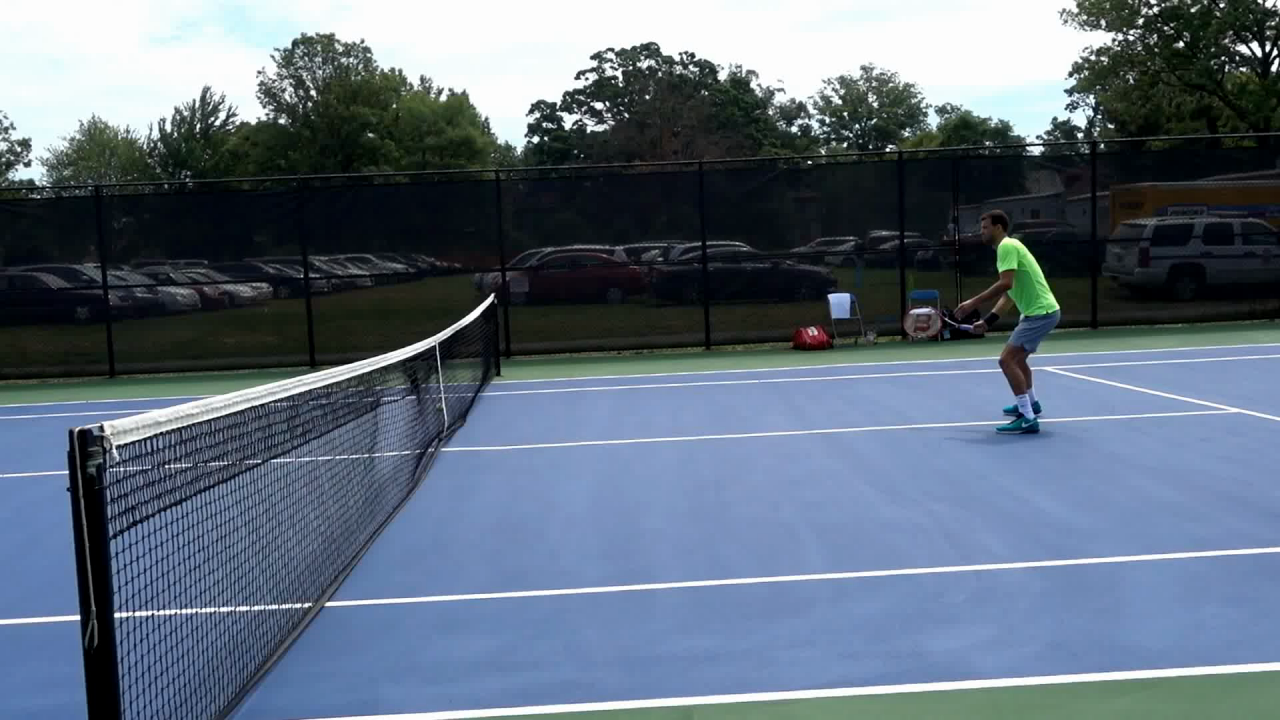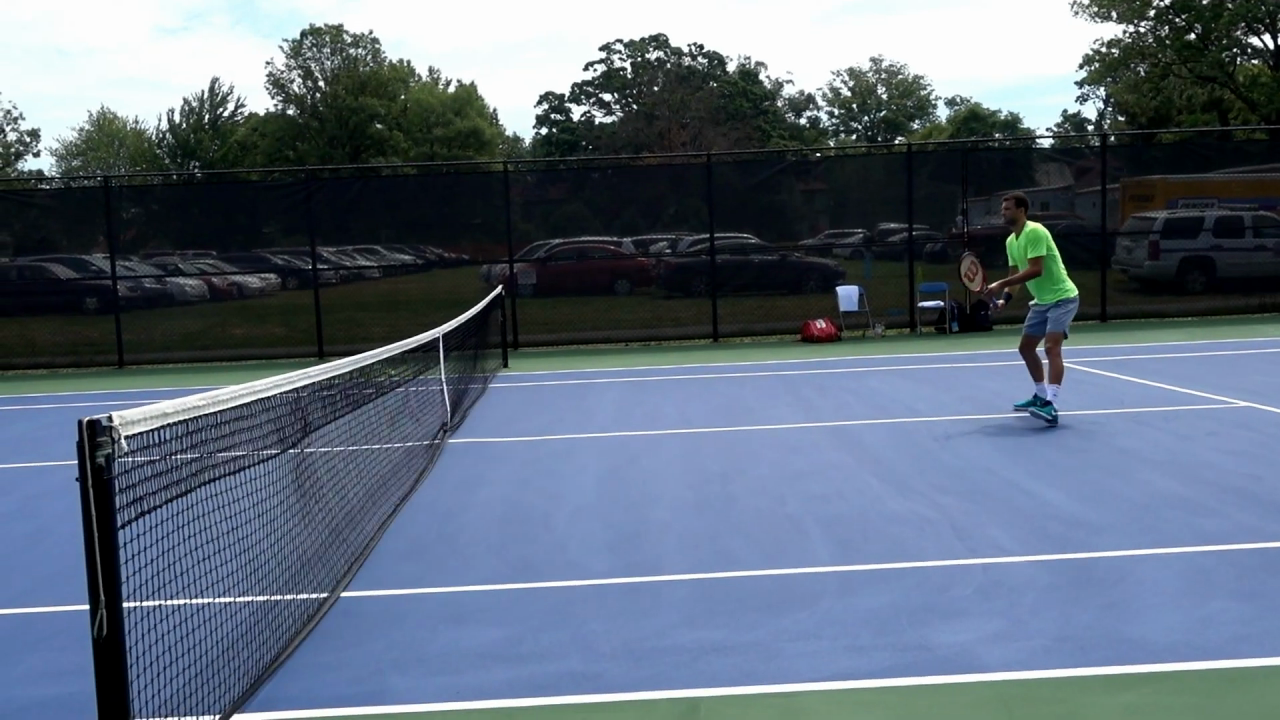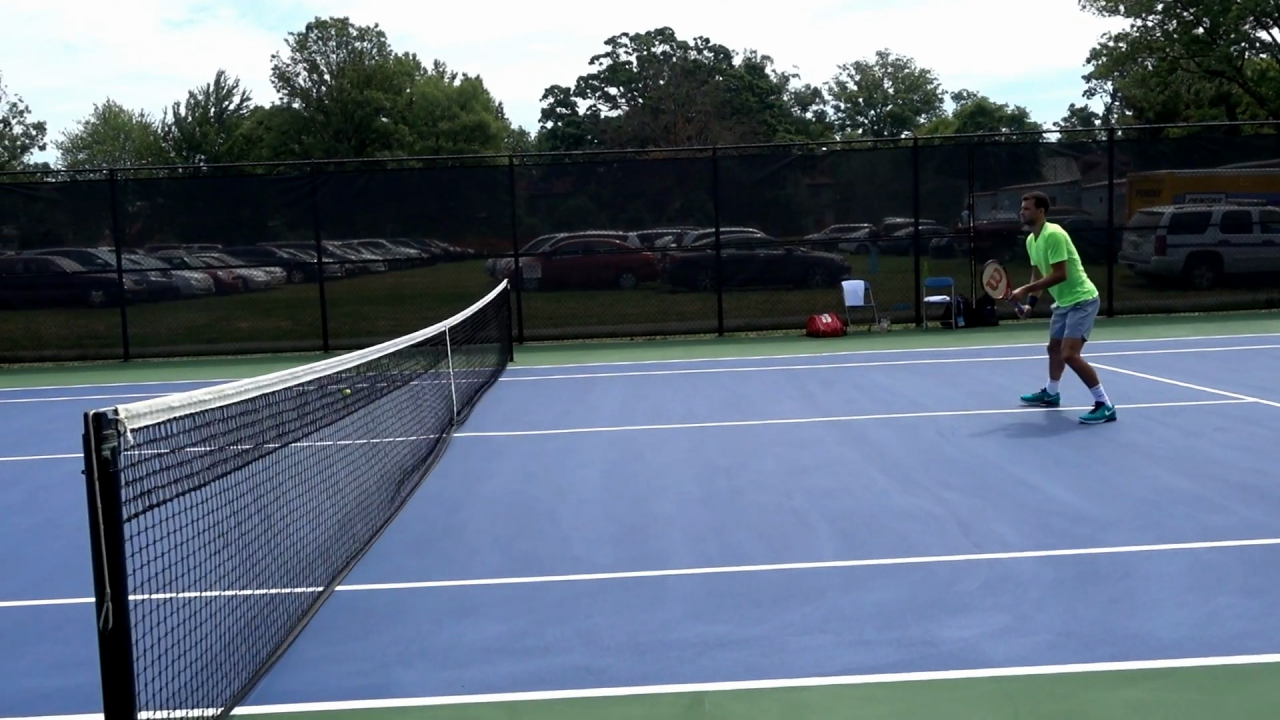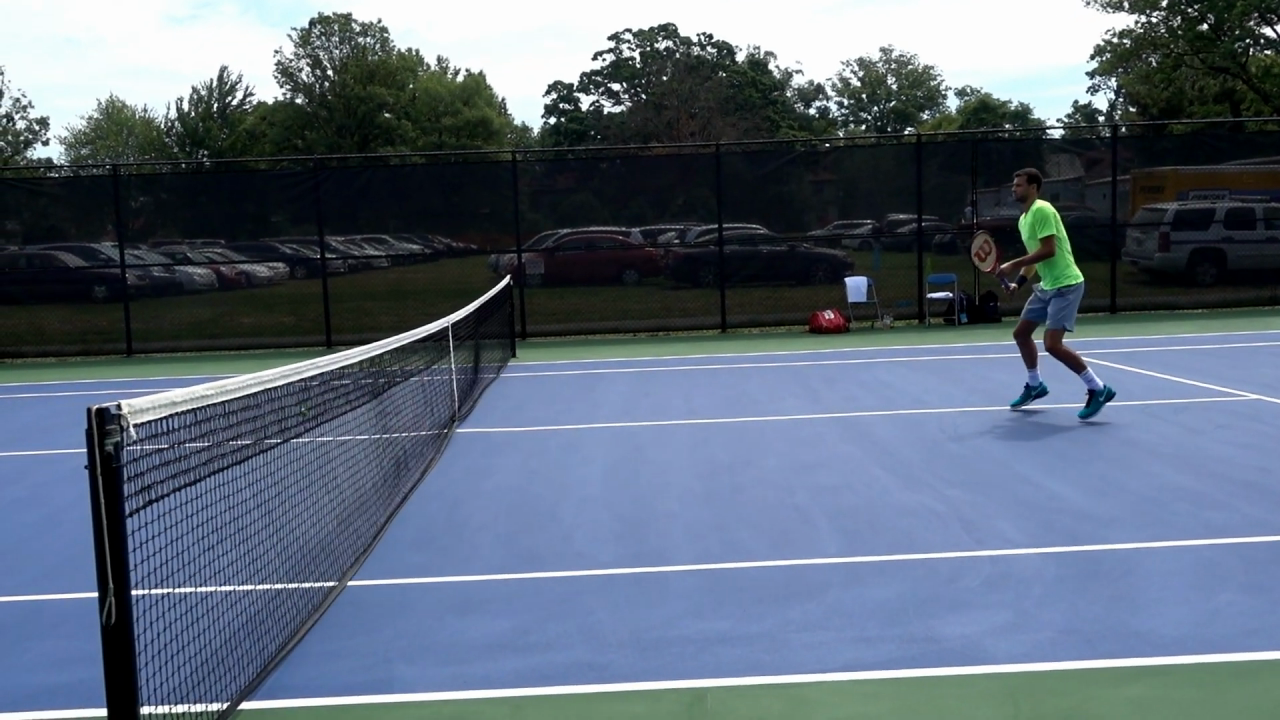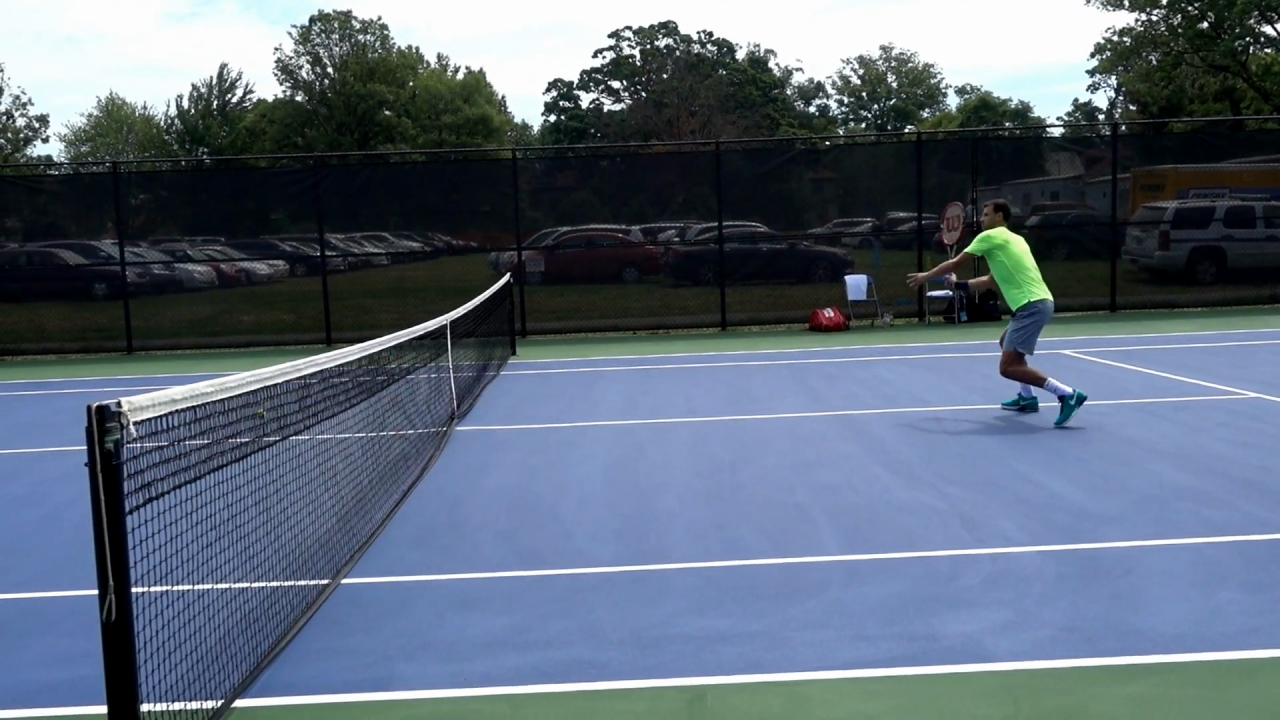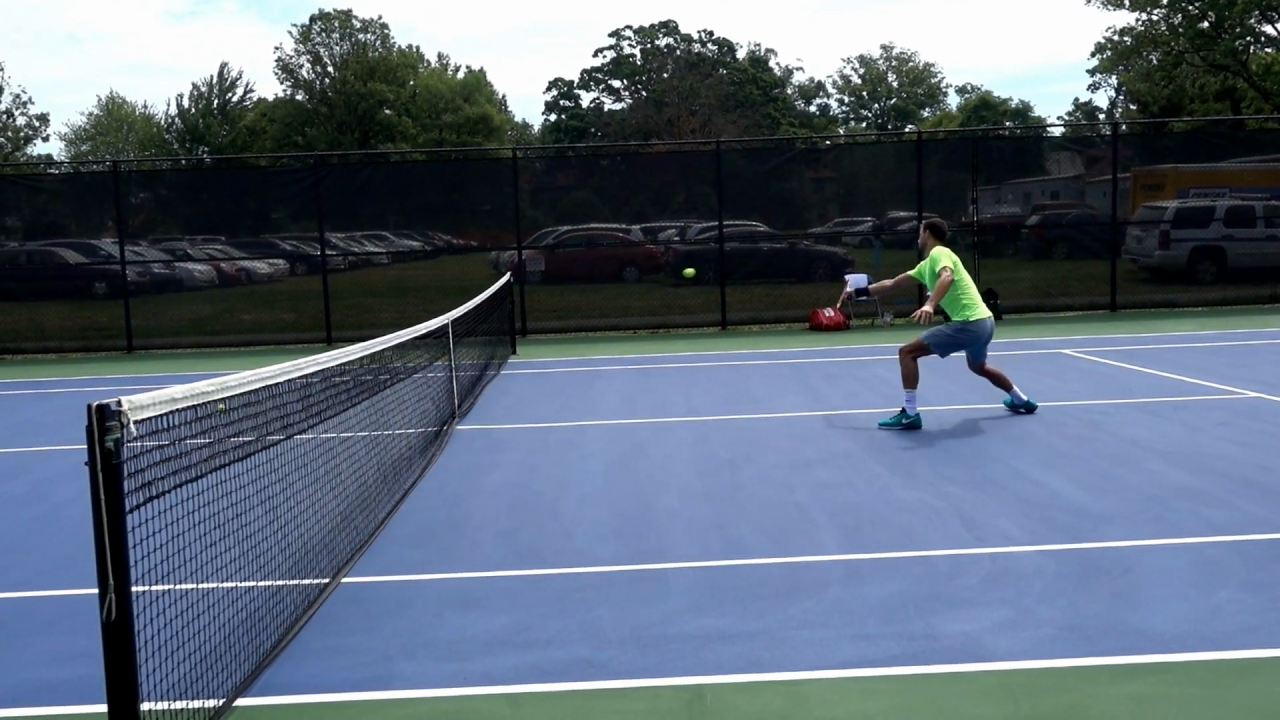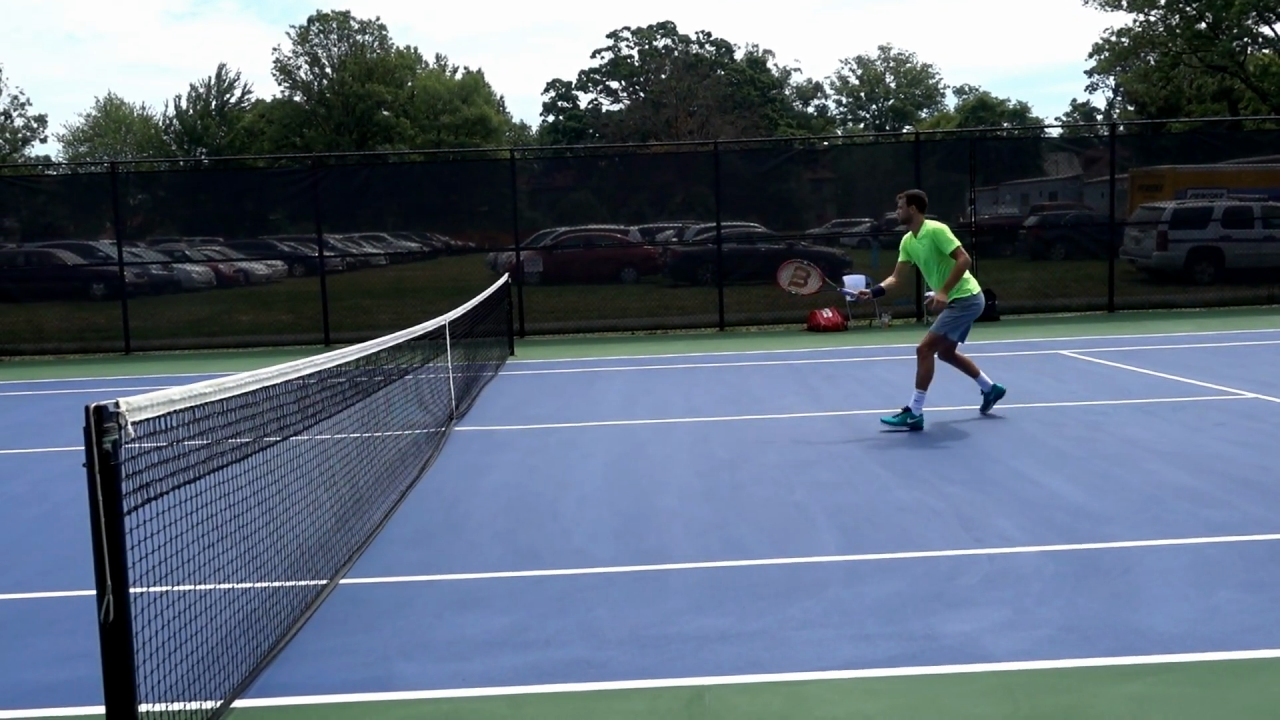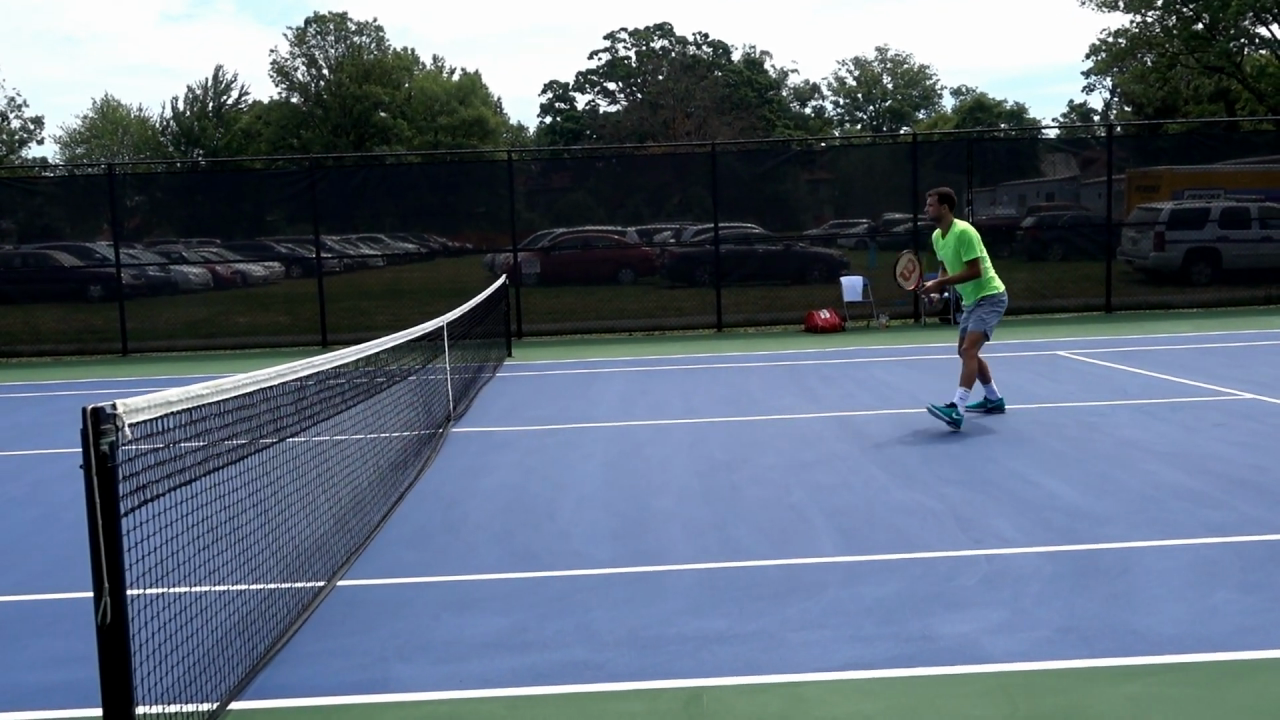
dt=0.4s
person 1, frame 1
left shoulder: (1008, 246)
right shoulder: (1003, 252)
left elbow: (1005, 285)
right elbow: (1007, 296)
left wrist: (973, 302)
right wrist: (988, 321)
left hip: (1041, 313)
right hip: (1036, 312)
left knee: (1007, 360)
right knee: (1016, 357)
left ankle: (1028, 418)
right ankle: (1031, 402)
person 1, frame 2
left shoulder: (1034, 231)
right shoulder: (1011, 241)
left elbow: (1036, 269)
right elbow: (1015, 275)
left wrist: (1000, 285)
right wrist: (1004, 299)
left hip: (1062, 297)
right hip: (1042, 300)
left knee: (1052, 348)
right knee: (1025, 348)
left ankle: (1051, 407)
right ankle: (1043, 396)
person 1, frame 3
left shoulder: (1053, 234)
right shoulder: (1031, 241)
left elbow: (1060, 274)
right elbow: (1037, 276)
left wrist: (1025, 290)
right wrist: (1030, 303)
left hip: (1082, 300)
right hip: (1064, 303)
left knee: (1070, 354)
right knee: (1054, 348)
left ankle: (1105, 405)
right ankle: (1051, 393)
person 1, frame 4
left shoulder: (1042, 210)
right shoulder: (1023, 219)
left elbow: (1048, 250)
left wrist: (1013, 265)
right wrist: (1018, 281)
left hip: (1066, 286)
right hip: (1047, 287)
left knee: (1052, 344)
right knee: (1021, 333)
left ankle: (1098, 391)
right ankle: (1035, 386)
person 1, frame 5
left shoulder: (990, 237)
right shoulder: (1014, 239)
left elbow: (956, 263)
right elbow: (992, 281)
left wrist: (926, 276)
right wrist: (958, 284)
left hip: (1033, 306)
right hip: (1036, 305)
left knee: (1009, 367)
right knee: (1006, 344)
left ankle: (1067, 394)
right ankle: (1027, 397)
person 1, frame 6
left shoulder: (940, 253)
right shoulder: (926, 265)
left elbow: (947, 277)
right elbow: (894, 283)
left wrist: (929, 305)
right wrist: (860, 290)
left hip: (968, 323)
right hip: (982, 322)
left knee: (907, 352)
right knee: (979, 367)
left ankle: (910, 414)
right ankle: (1021, 400)
person 1, frame 7
left shoulder: (936, 229)
right shoulder: (907, 241)
left elbow: (964, 260)
right elbow: (896, 278)
left wrist: (943, 291)
right wrist: (874, 291)
left hip: (967, 298)
right hip: (959, 300)
left knee: (924, 349)
right knee: (946, 353)
left ankle: (914, 413)
right ankle: (990, 388)
person 1, frame 8
left shoulder: (963, 231)
right shoulder: (937, 236)
left elbow: (975, 271)
right elbow: (947, 269)
left wrist: (938, 284)
right wrist: (937, 286)
left hip: (989, 297)
right hip: (972, 300)
left knee: (968, 350)
right knee: (967, 351)
left ankle: (956, 409)
right ankle: (993, 397)
